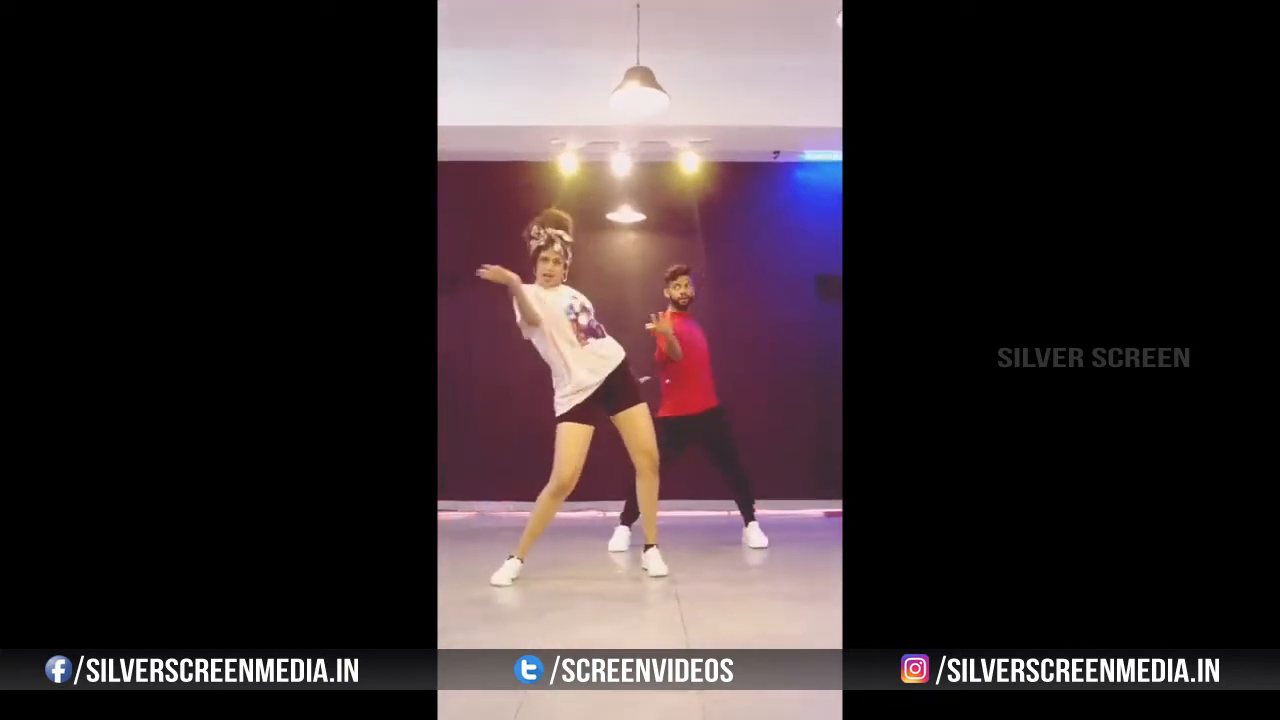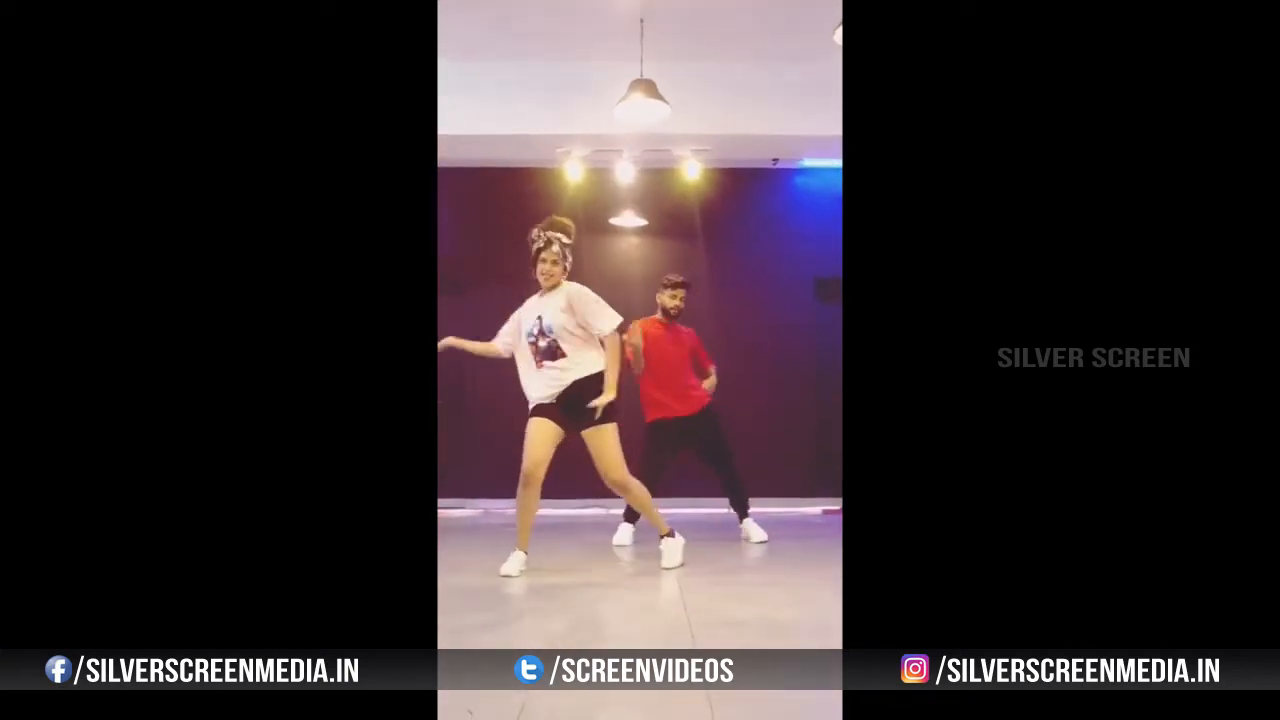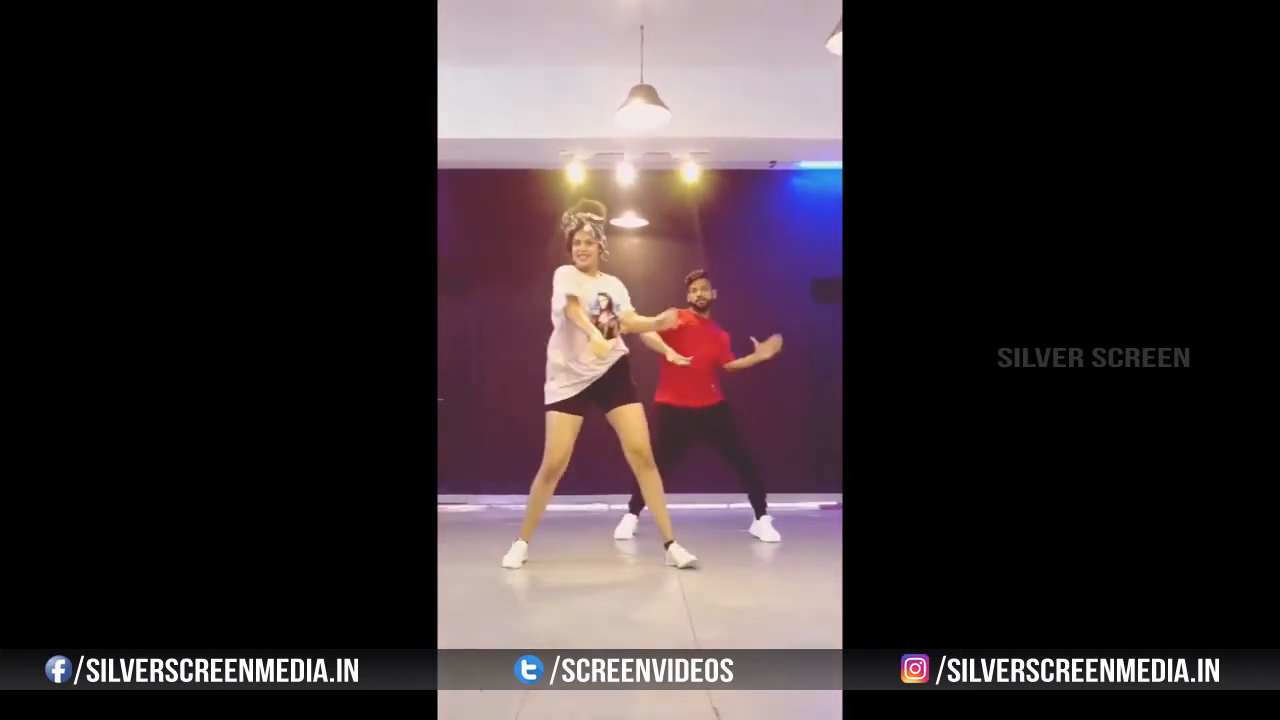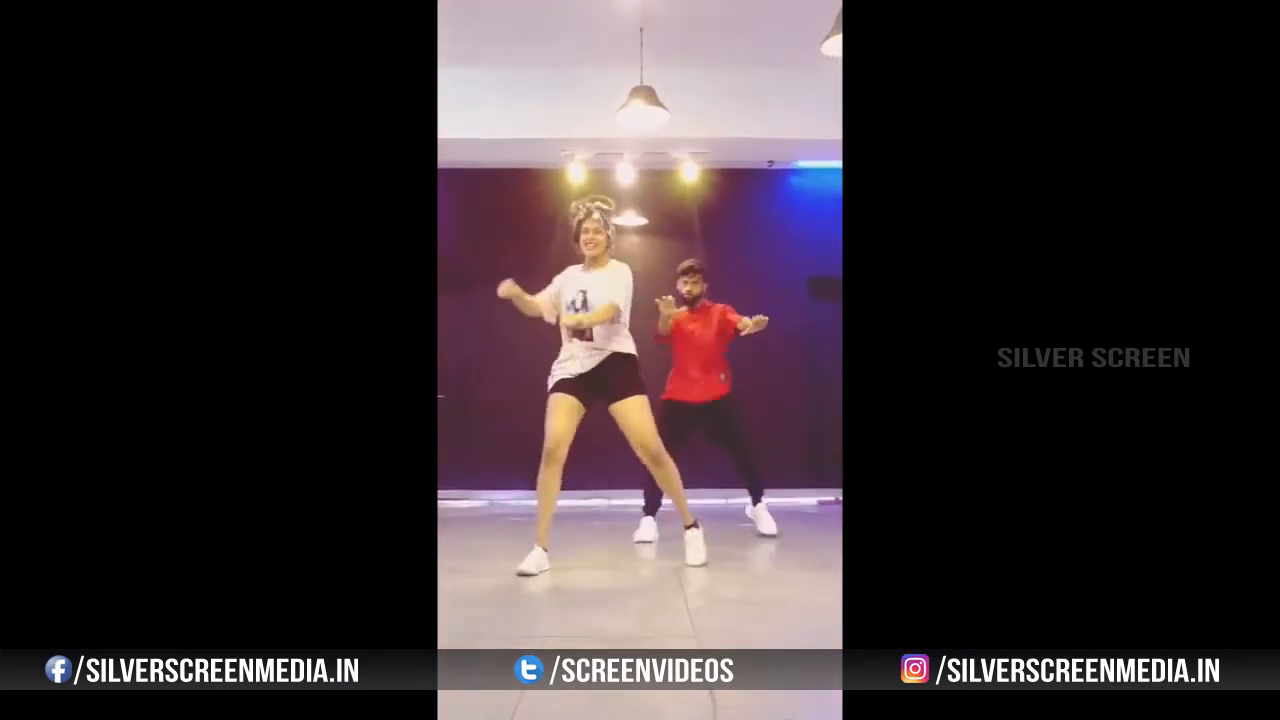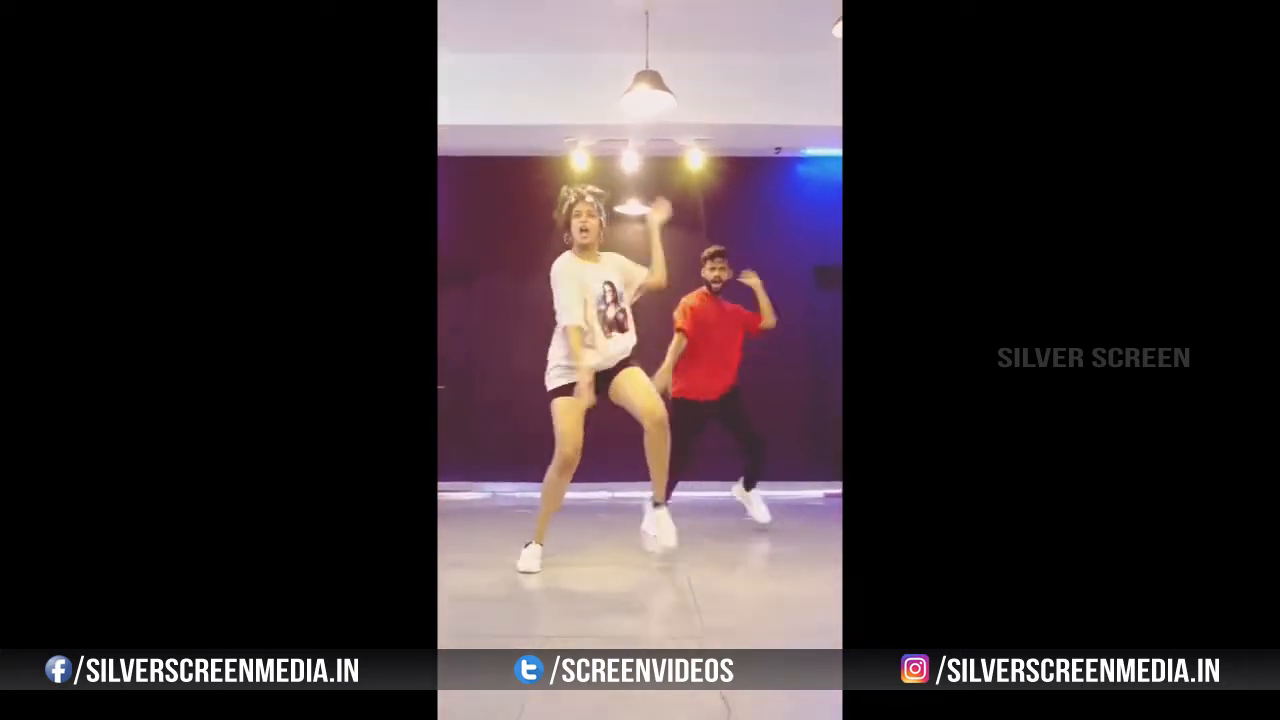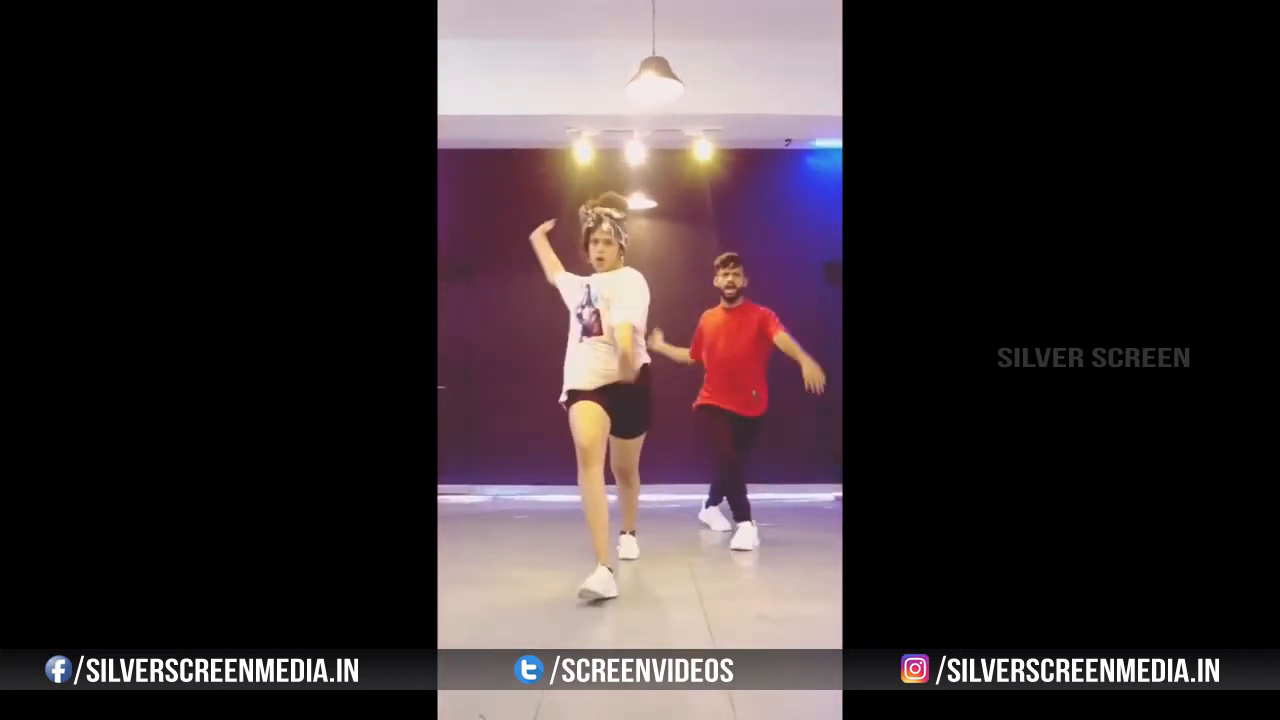
dt=0.4s
person 1, frame 1
left shoulder: (573, 294)
right shoulder: (532, 293)
right elbow: (530, 318)
left wrist: (625, 369)
right wrist: (514, 286)
left hip: (616, 375)
right hip: (578, 391)
left knee: (649, 459)
right knee: (563, 480)
left ankle: (650, 548)
right ankle: (517, 557)
person 1, frame 2
left shoulder: (574, 294)
right shoulder: (529, 305)
left elbow: (611, 336)
right elbow: (499, 349)
left wrist: (610, 387)
right wrist: (457, 343)
left hip: (585, 389)
right hip: (544, 396)
left knee: (617, 479)
right knee: (530, 473)
left ankle: (668, 535)
right ankle: (521, 551)
person 1, frame 3
left shoulder: (615, 285)
right shoulder: (564, 276)
left elbow: (630, 324)
right elbow: (572, 306)
left wrist: (658, 321)
right wrist: (594, 338)
left hip: (614, 373)
right hip: (569, 378)
left knee: (642, 455)
right knee: (554, 464)
left ankle: (670, 544)
right ankle: (523, 540)
person 1, frame 4
left shoulder: (619, 272)
right shoulder: (567, 275)
left elbow: (608, 312)
right elbow: (537, 308)
left wrist: (580, 316)
right wrist: (514, 293)
left hip: (614, 363)
right hip: (571, 367)
left knee: (650, 448)
right knee: (552, 449)
left ankle: (690, 525)
right ankle: (540, 549)
person 1, frame 5
left shoulder: (613, 262)
right shoulder: (565, 268)
left elbow: (656, 281)
right elbow: (573, 329)
left wrist: (656, 226)
right wrist: (583, 377)
left hip: (617, 358)
right hip: (572, 369)
left knee: (656, 417)
right knee: (567, 457)
left ankle: (658, 506)
right ankle: (536, 542)
person 1, frame 6
left shoulder: (631, 282)
right shoulder: (578, 284)
left elbow: (629, 337)
right elbow: (551, 261)
left wrist: (625, 360)
left hip: (626, 385)
right hip: (582, 384)
left knee: (625, 471)
right knee: (588, 455)
left ankle: (629, 531)
right ankle: (603, 572)
person 2, frame 1
left shoulder: (691, 322)
right shoulder: (668, 323)
right elbow: (675, 356)
right wrist: (667, 335)
left hip: (709, 409)
right hip: (676, 414)
left knee: (733, 467)
left ankle: (751, 525)
right ankle: (624, 527)
person 2, frame 2
left shoulder: (687, 335)
right shoulder: (641, 330)
left elbow: (707, 365)
right elbow: (638, 371)
left wrist: (712, 378)
right wrist: (634, 348)
left hip: (698, 412)
right hip: (661, 417)
left knee: (724, 466)
right knee: (649, 473)
left ankle: (746, 520)
right ankle: (628, 523)
person 2, frame 3
left shoulder: (720, 335)
right shoulder: (675, 318)
left elbow: (727, 364)
right elbow: (647, 335)
left wrist: (758, 357)
right wrist: (670, 352)
left hip: (712, 405)
right hip: (674, 405)
left knee: (742, 460)
right knee: (659, 463)
left ankle: (761, 518)
right ankle: (631, 516)
person 2, frame 4
left shoulder: (720, 312)
right shoulder: (673, 315)
left elbow: (743, 326)
right elbow: (662, 333)
left wrist: (757, 323)
right wrist: (666, 315)
left hip: (717, 397)
right hip: (678, 399)
left knee: (741, 451)
left ankle: (757, 504)
right ankle: (648, 518)
person 2, frame 5
left shoulder: (735, 312)
right shoulder: (690, 305)
left elbow: (769, 323)
right elbow: (680, 337)
left wrist: (758, 290)
right wrist: (665, 369)
left hip: (726, 391)
right hip: (690, 393)
left knee: (755, 445)
right knee: (678, 454)
left ankle: (748, 489)
person 2, frame 6
left shoulder: (761, 315)
right shoulder: (706, 321)
left elbow: (782, 339)
right elbow: (695, 357)
left wrist: (805, 361)
right wrist: (663, 349)
left hip: (752, 406)
right hip: (715, 405)
left knee: (731, 463)
right knee: (729, 459)
left ankle: (710, 507)
right ankle: (745, 525)
